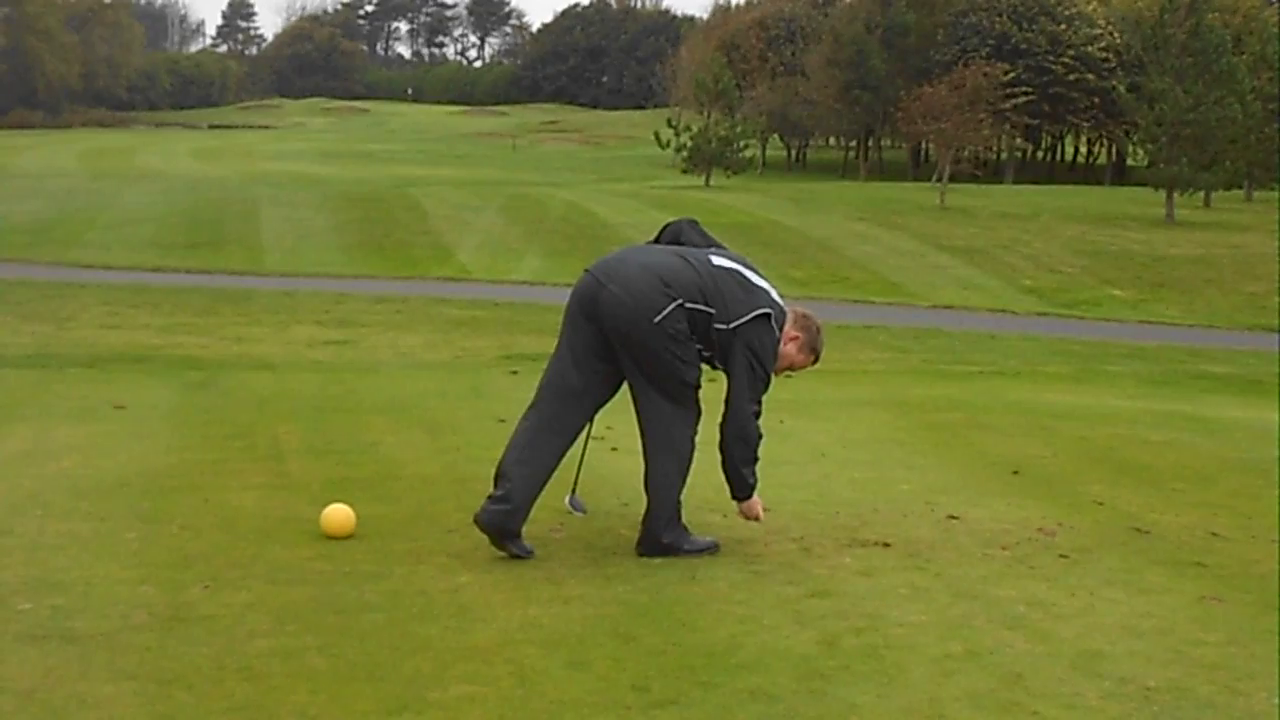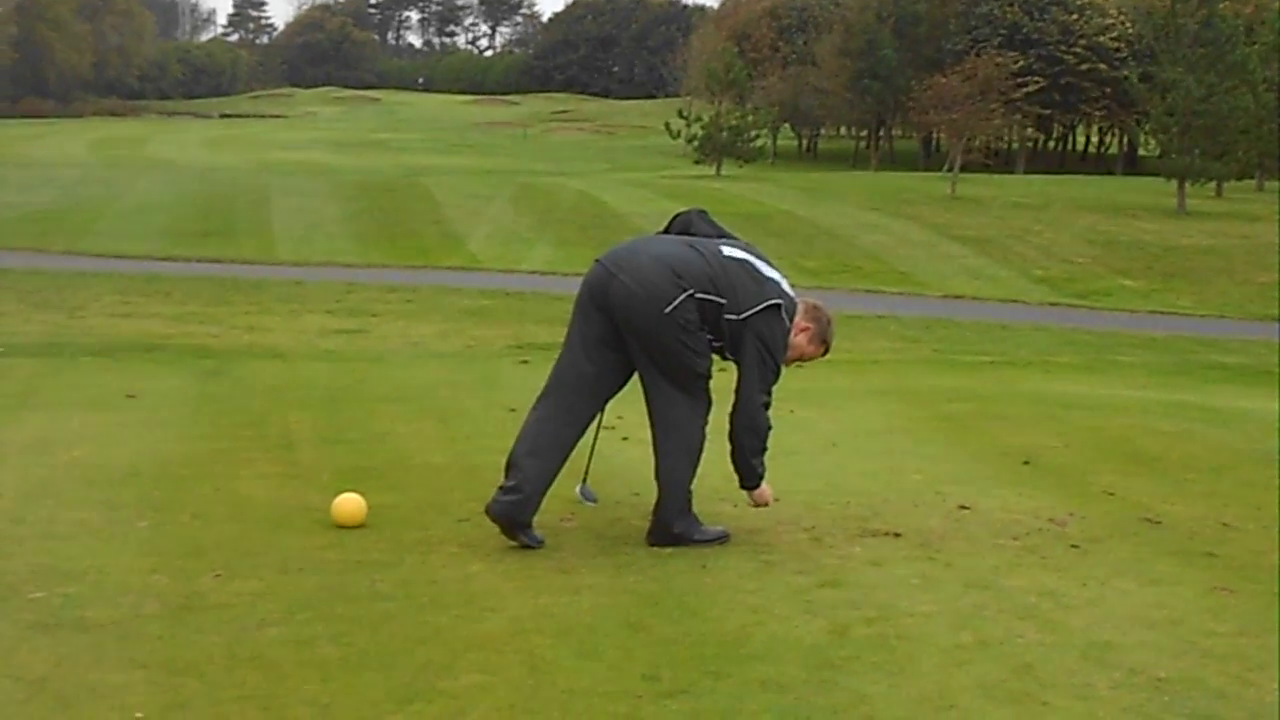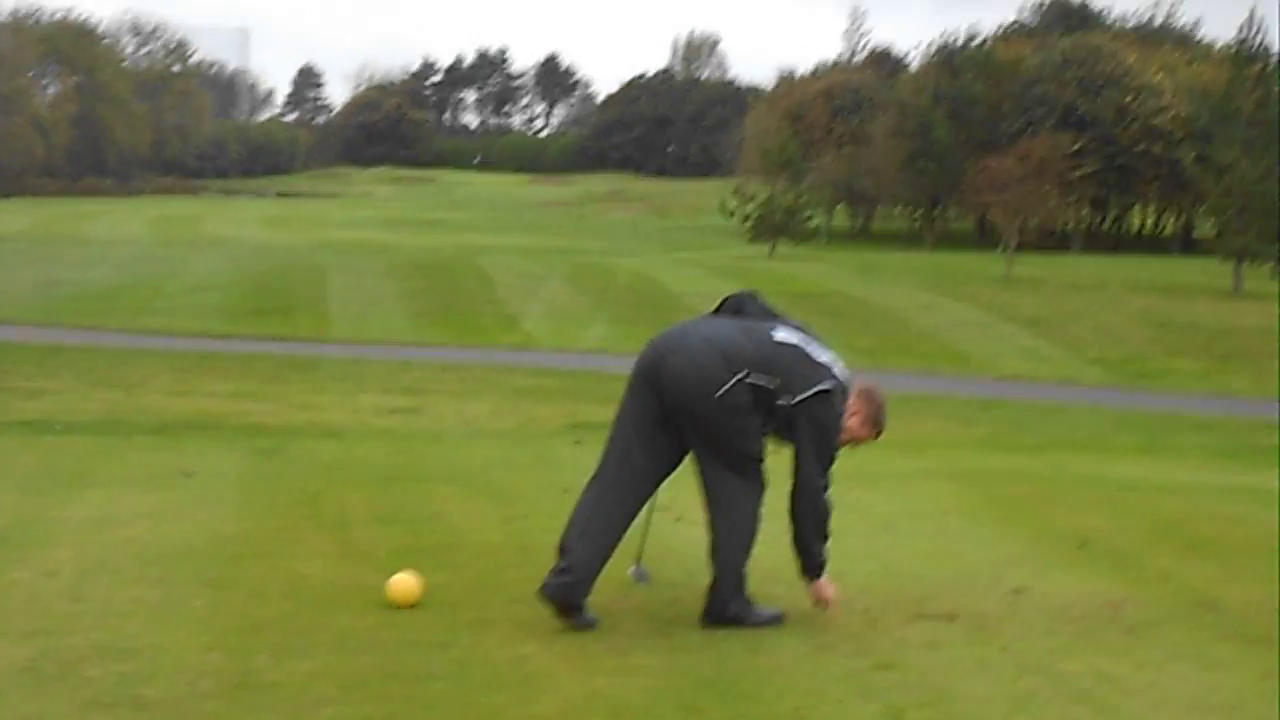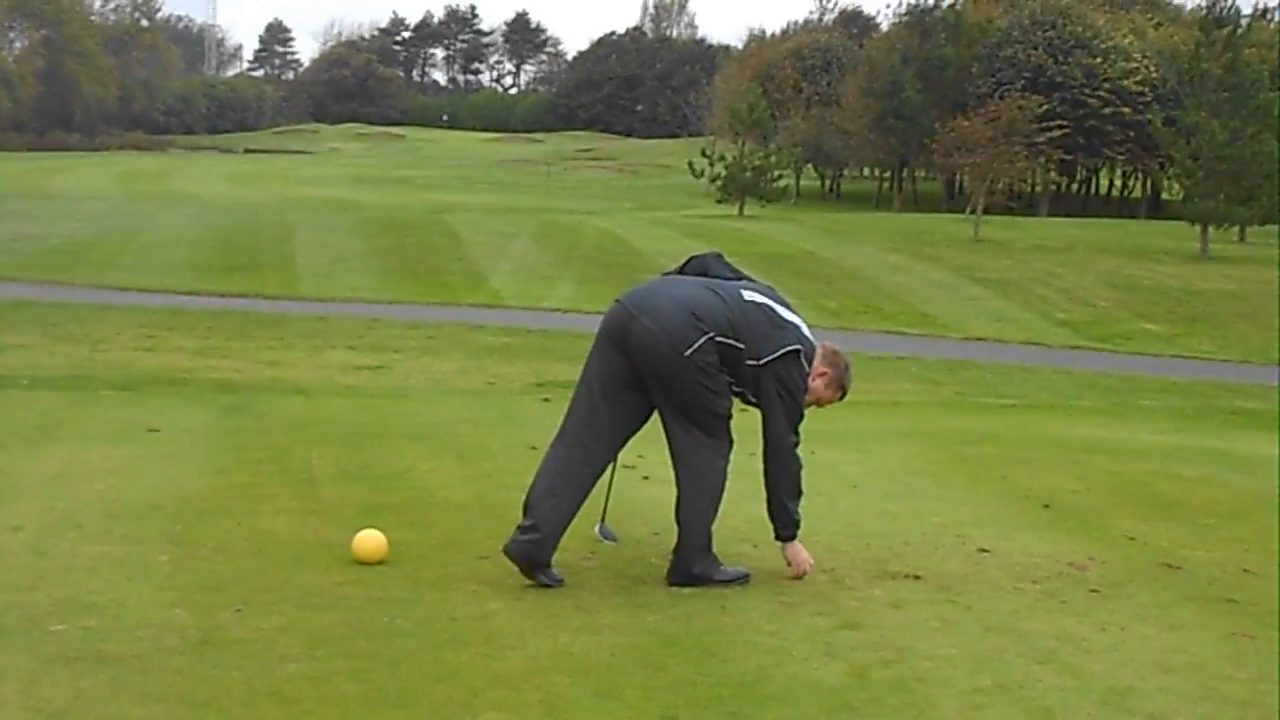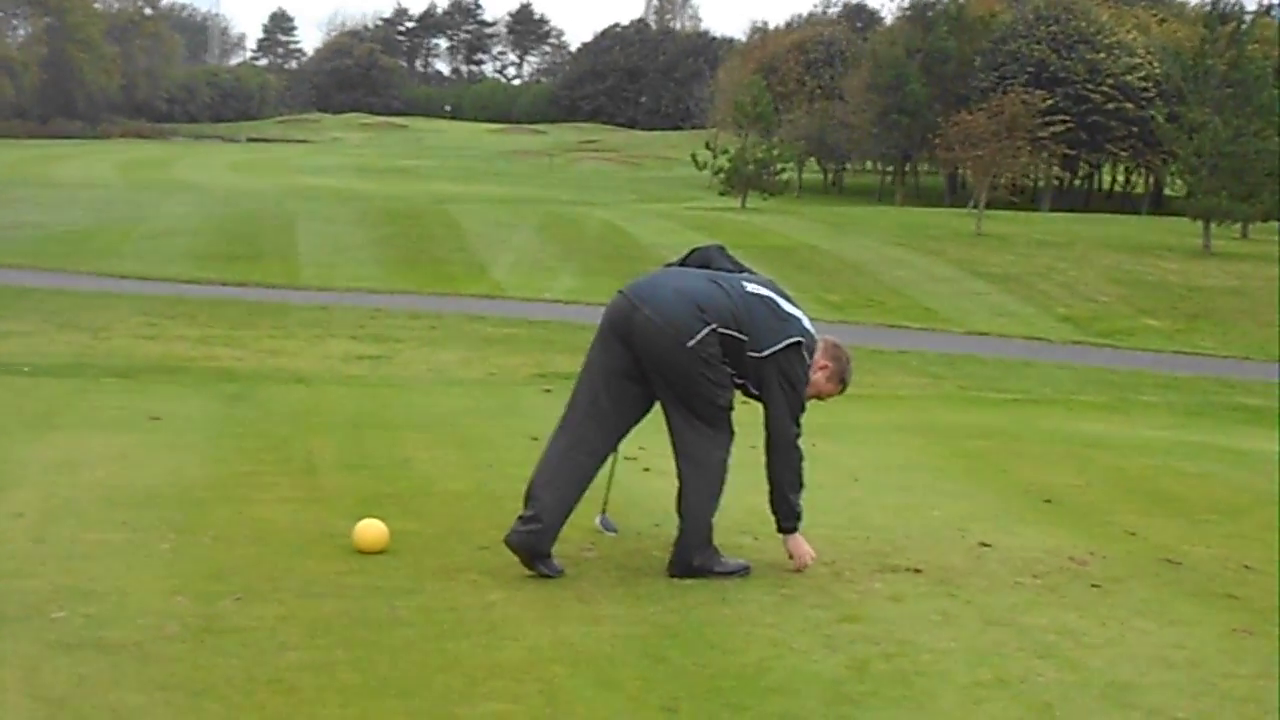
dt=0.4s
person 1, frame 1
left shoulder: (742, 283)
right shoulder: (761, 328)
left elbow: (682, 229)
right elbow: (741, 416)
right wrist: (744, 493)
left hip: (600, 279)
right hip: (647, 304)
left knee: (557, 406)
right knee: (675, 416)
left ankle: (502, 512)
right ankle: (663, 532)
person 1, frame 2
left shoulder: (754, 274)
right shoulder: (772, 319)
left elbow: (691, 220)
right elbow: (751, 406)
right wrist: (752, 480)
left hip: (610, 269)
right hip: (658, 296)
left knee: (568, 397)
right knee: (685, 405)
left ankle: (513, 503)
right ankle: (674, 522)
person 1, frame 3
left shoulder: (804, 349)
right shoulder: (825, 401)
left elbow: (742, 303)
right elbow: (809, 491)
right wrist: (815, 573)
left hip: (663, 351)
right hip: (711, 378)
left knee: (620, 479)
right knee: (739, 486)
left ankle: (567, 584)
right ankle: (728, 603)
person 1, frame 4
left shoulder: (768, 307)
right shoulder: (791, 362)
left elbow: (708, 263)
right elbow: (781, 451)
right wrist: (789, 537)
left hip: (630, 310)
right hip: (677, 337)
left knee: (586, 437)
right knee: (707, 446)
left ankle: (532, 543)
right ankle: (694, 562)
person 1, frame 5
left shoulder: (776, 310)
right shoulder: (792, 353)
left elbow: (709, 255)
right elbow: (783, 442)
right wrist: (790, 529)
left hip: (631, 302)
right hip: (680, 328)
left knee: (586, 429)
right knee: (708, 439)
left ankle: (533, 532)
right ankle: (695, 554)
